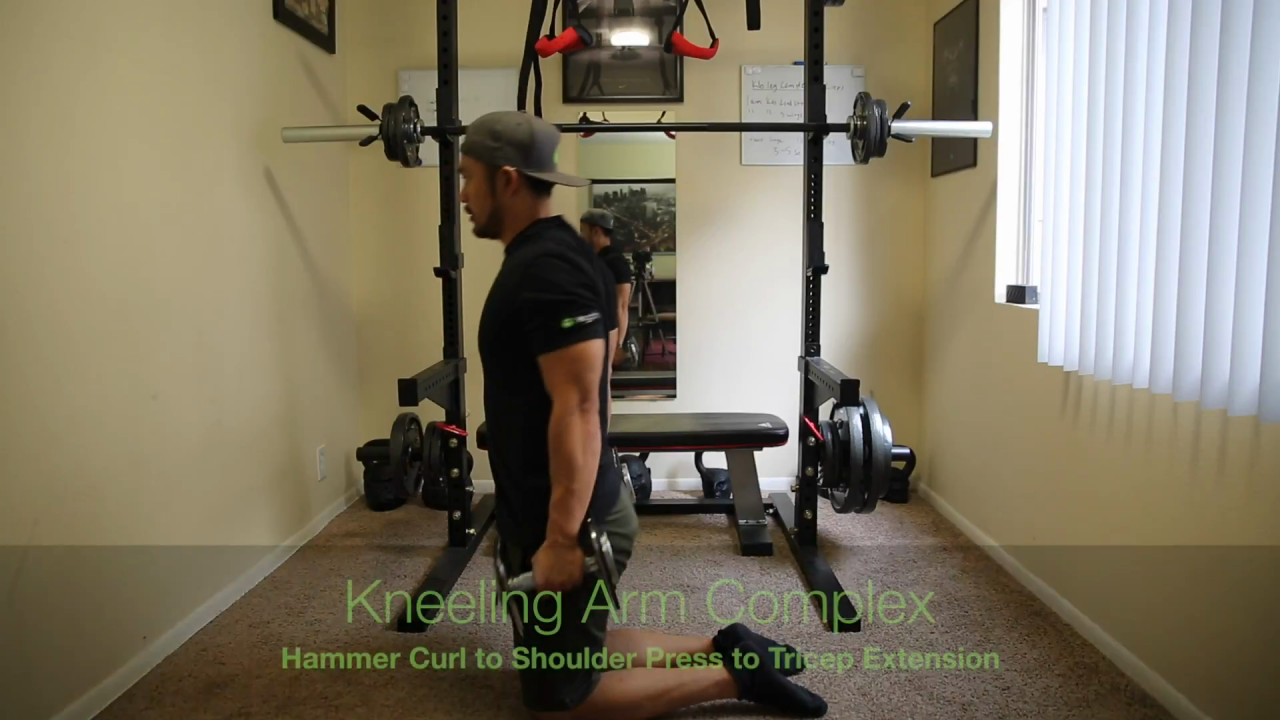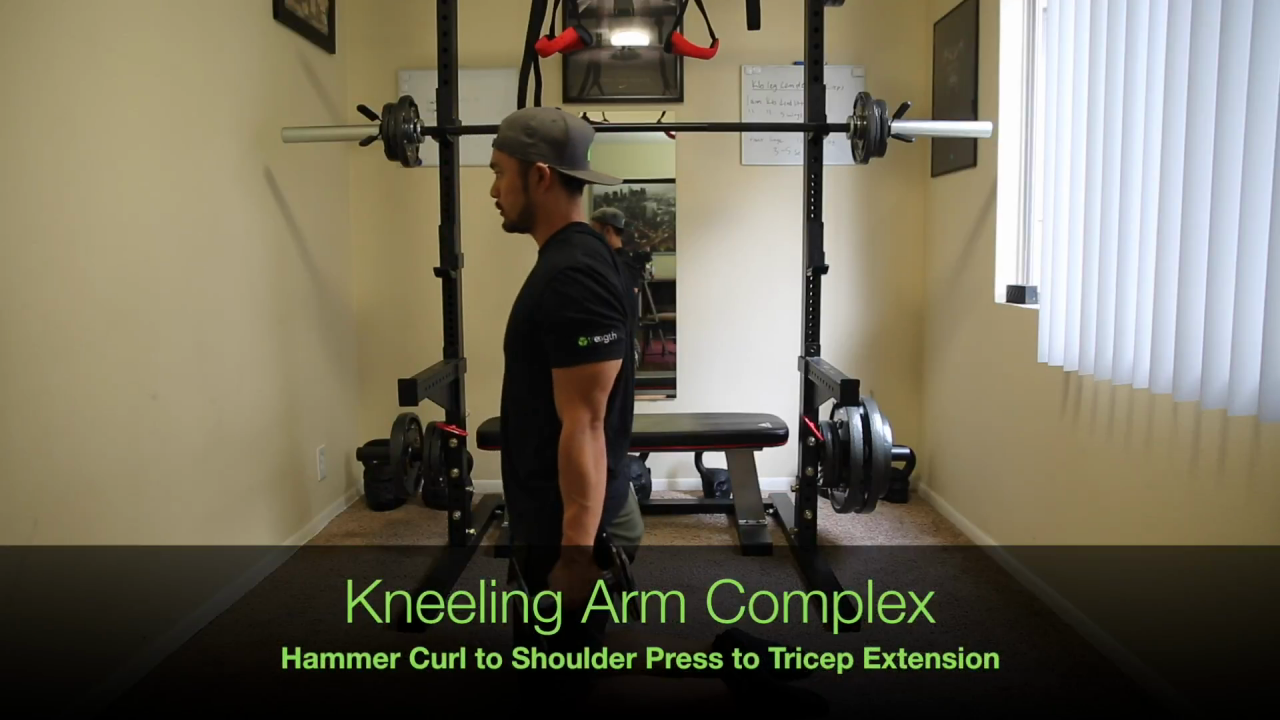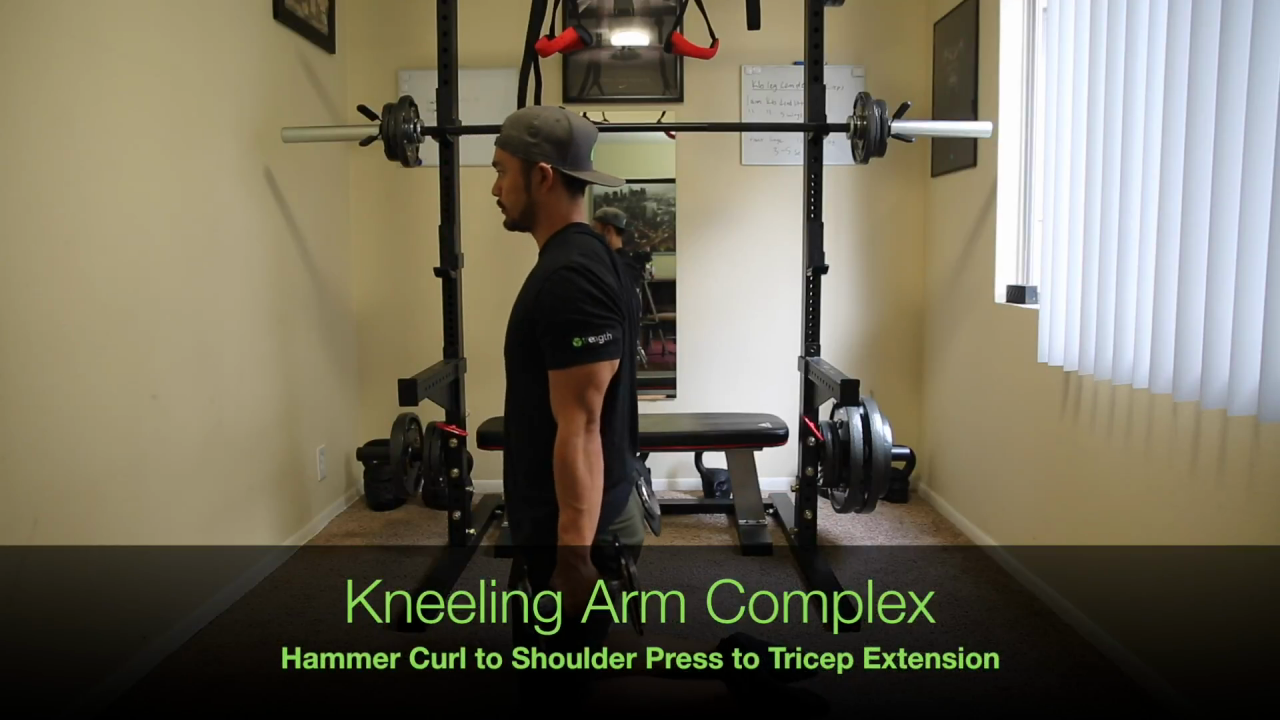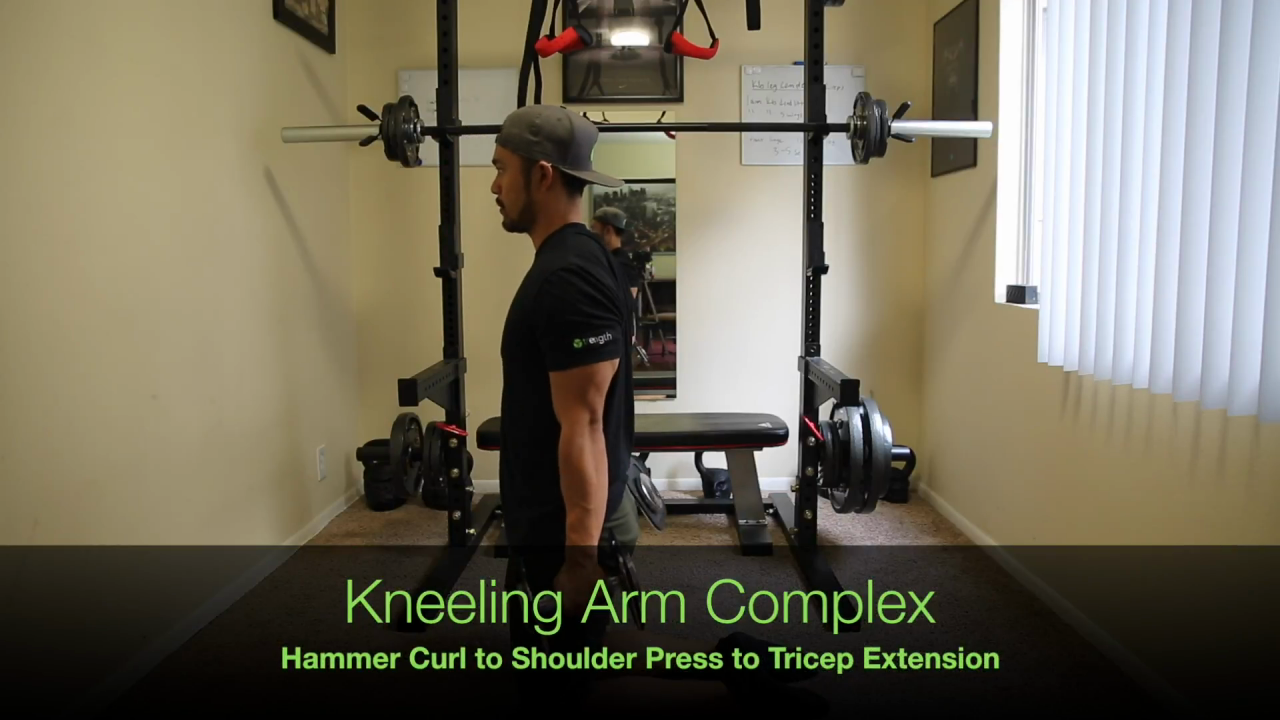
dt=0.4s
person 1, frame 1
left shoulder: (548, 267)
right shoulder: (535, 258)
left elbow: (577, 407)
left wrist: (562, 538)
left hip: (573, 516)
right hip: (549, 509)
right knee: (575, 644)
right ankle: (721, 647)
person 1, frame 2
left shoulder: (572, 277)
right shoulder: (570, 262)
left elbow: (584, 424)
left wrist: (576, 553)
left hip: (575, 524)
right hip: (566, 516)
right knee: (581, 652)
right ankle: (727, 654)
person 1, frame 3
left shoulder: (569, 278)
right shoulder: (578, 261)
left elbow: (580, 426)
left wrist: (575, 557)
left hip: (578, 527)
right hip: (567, 519)
right knee: (586, 652)
right ankle: (729, 659)
person 1, frame 4
left shoulder: (567, 280)
right shoulder: (573, 263)
left elbow: (583, 426)
left wrist: (582, 557)
left hip: (568, 528)
right hip: (561, 519)
right knee: (582, 651)
right ankle: (728, 658)
